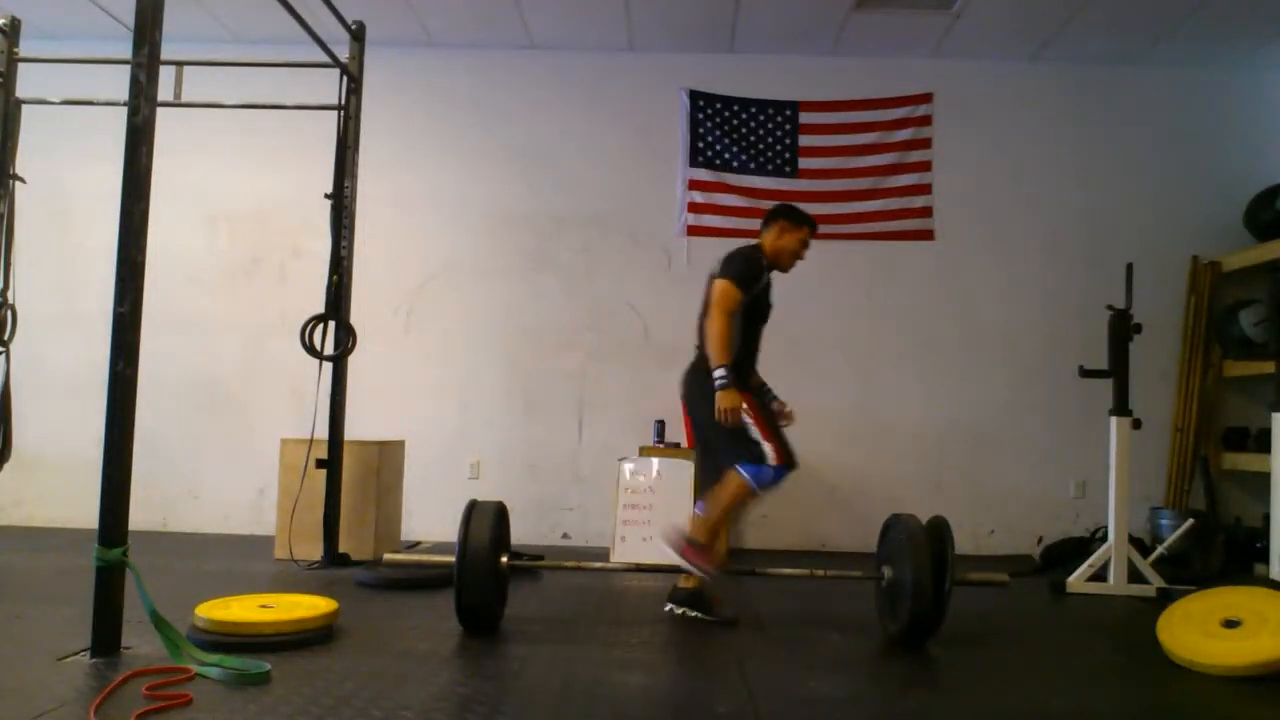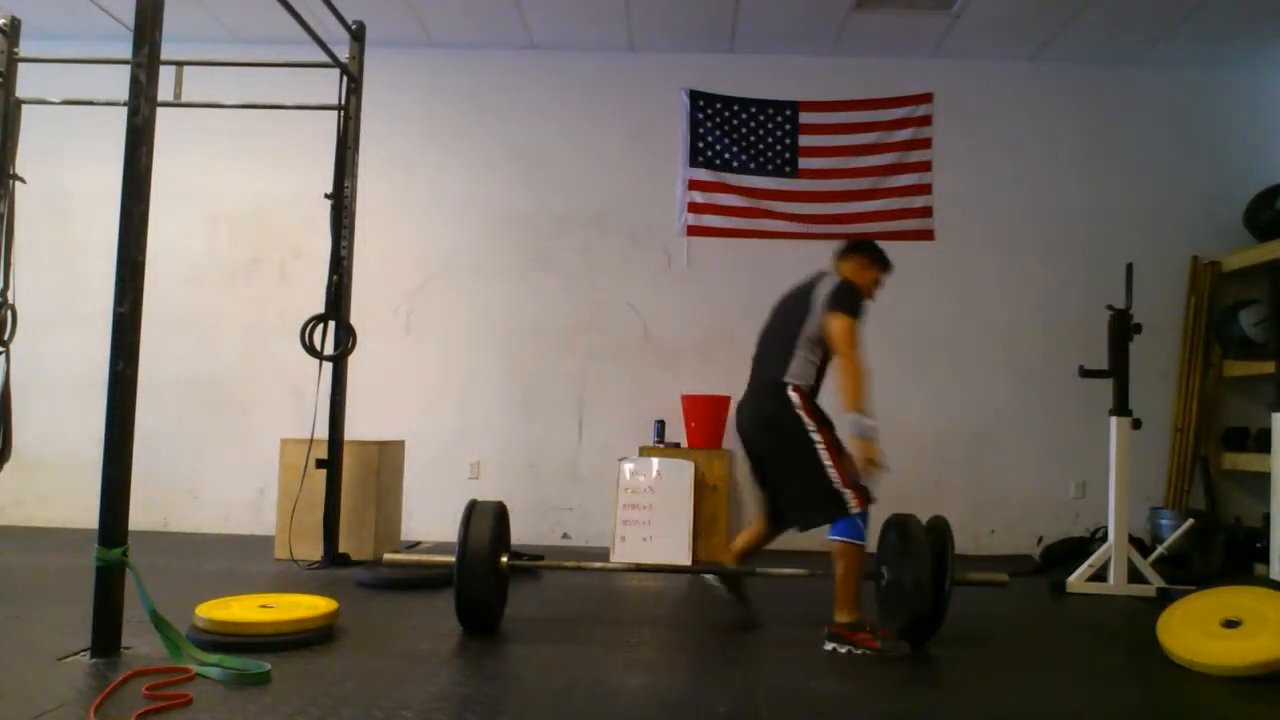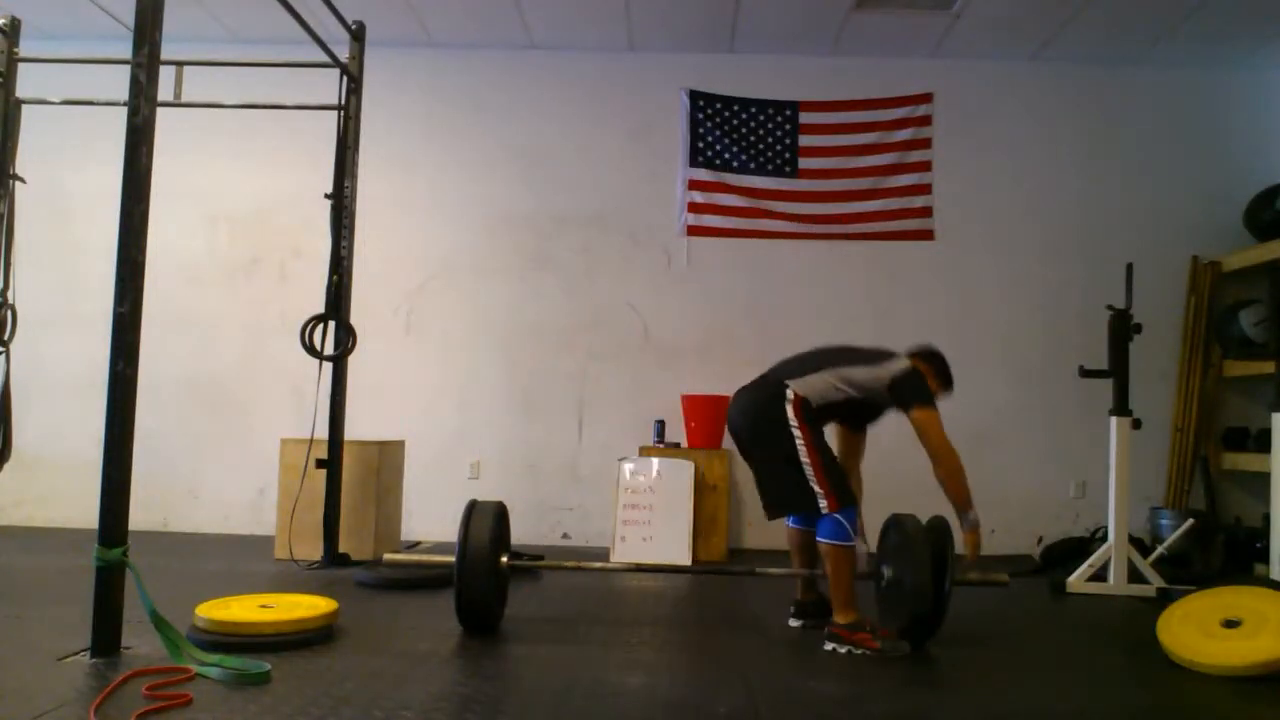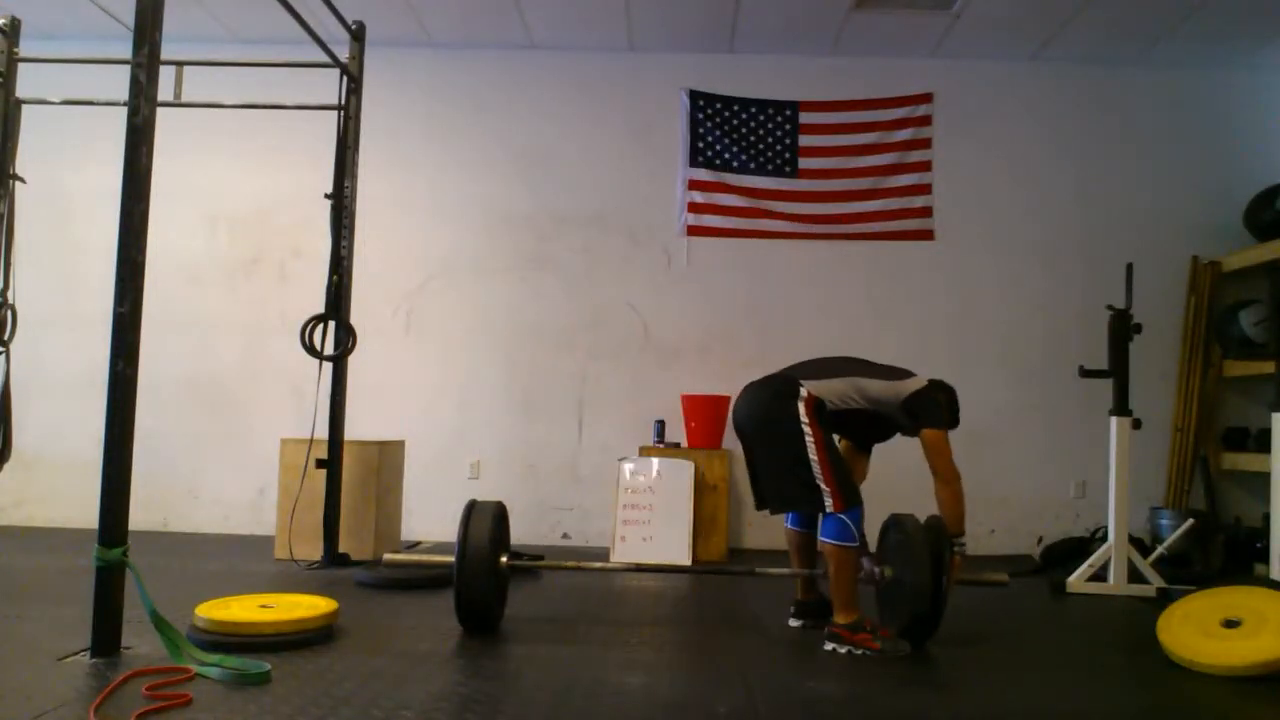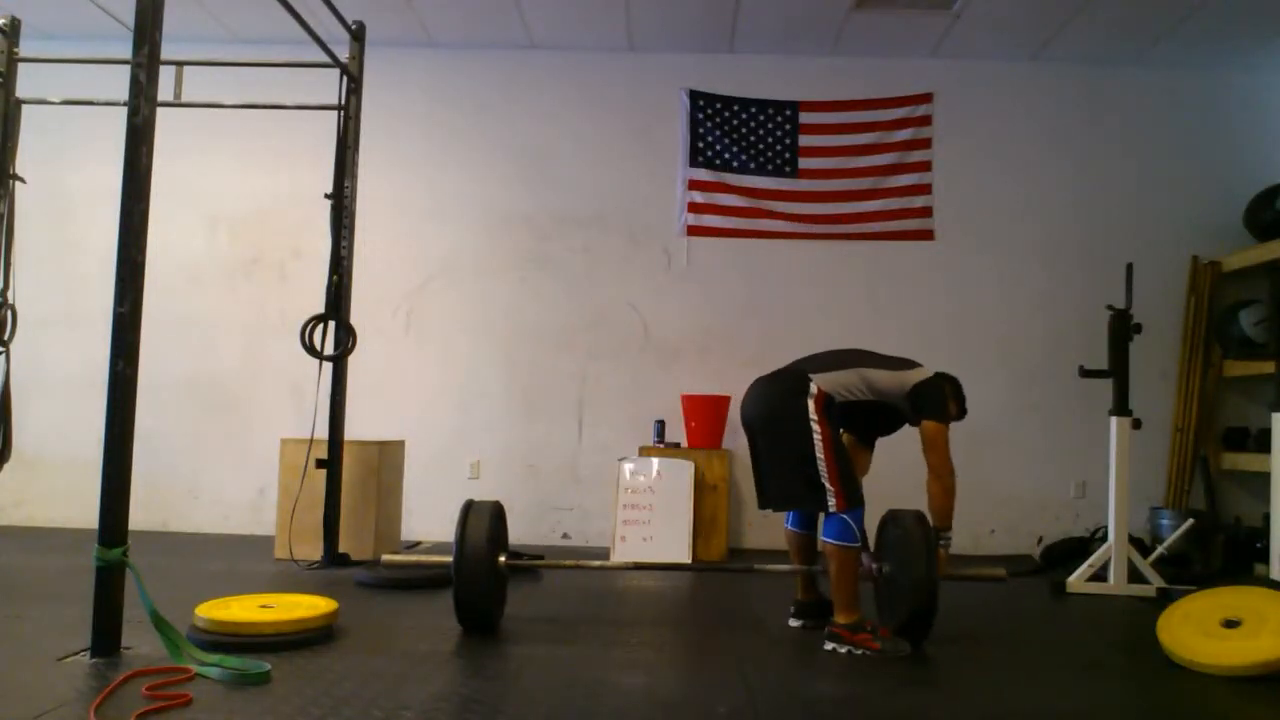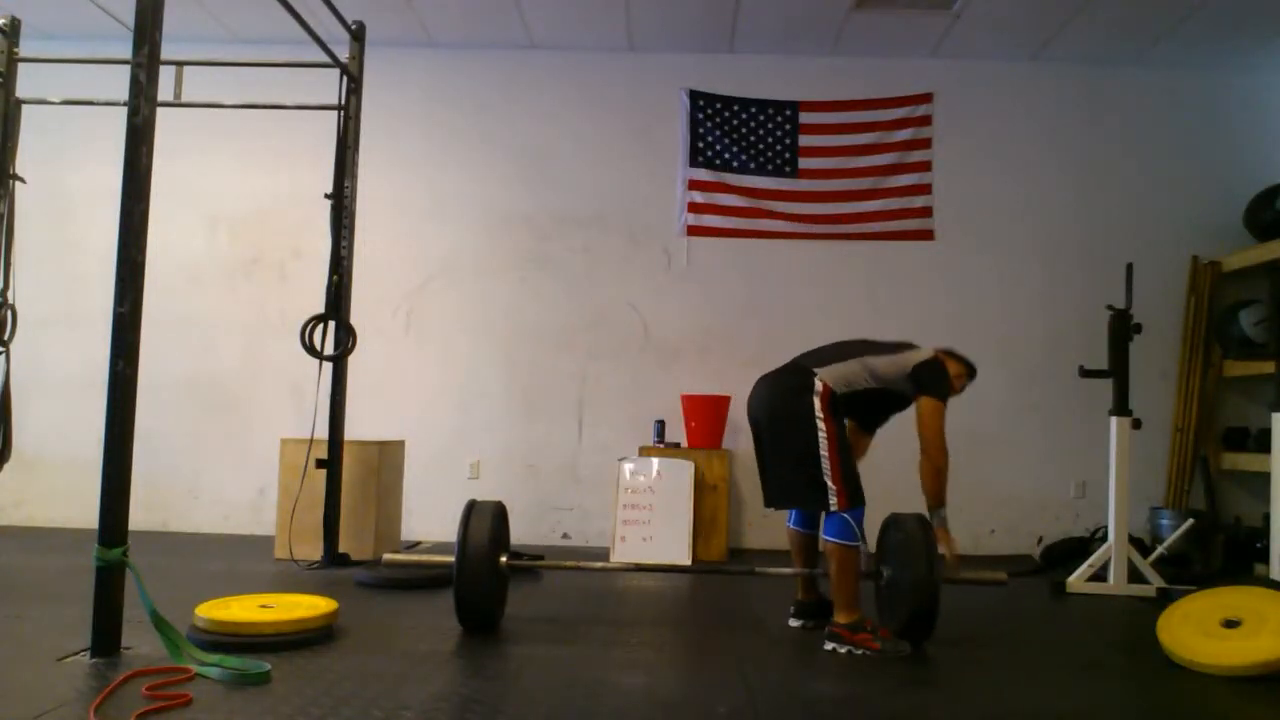
dt=0.3s
person 1, frame 1
left shoulder: (757, 274)
right shoulder: (744, 262)
right elbow: (717, 317)
left wrist: (769, 397)
right wrist: (724, 383)
left hip: (716, 384)
right hip: (715, 383)
left knee: (728, 477)
right knee: (770, 459)
left ankle: (686, 589)
right ankle: (689, 539)
person 1, frame 2
left shoulder: (806, 293)
right shoulder: (840, 289)
right elbow: (848, 357)
right wrist: (862, 430)
left hip: (755, 407)
right hip: (785, 405)
left knee: (786, 503)
right knee: (850, 502)
left ankle: (729, 567)
right ankle: (846, 625)
person 1, frame 3
left shoulder: (865, 391)
right shoulder: (907, 376)
left elbow: (849, 463)
right elbow: (942, 456)
left wrist: (854, 531)
right wrist: (969, 521)
left hip: (747, 406)
right hip: (776, 410)
left knee: (807, 497)
right knee: (835, 505)
left ankle: (807, 602)
right ankle: (845, 626)
person 1, frame 4
left shoulder: (871, 414)
right shoulder: (923, 396)
left elbow: (850, 480)
right elbow: (946, 478)
left wrist: (859, 551)
right wrist: (956, 545)
left hip: (753, 403)
right hip: (785, 409)
left knee: (804, 499)
right knee: (840, 504)
left ankle: (807, 602)
right ankle: (845, 626)
person 1, frame 5
left shoulder: (876, 406)
right shoulder: (929, 387)
left elbow: (850, 475)
right elbow: (940, 473)
left wrist: (859, 547)
right wrist: (941, 540)
left hip: (760, 398)
right hip: (795, 404)
left knee: (802, 498)
right knee: (842, 506)
left ankle: (807, 602)
right ankle: (846, 625)
person 1, frame 6
left shoulder: (881, 391)
right shoulder: (930, 367)
left elbow: (853, 447)
right elbow: (933, 453)
left wrist: (855, 542)
right wrist: (938, 518)
left hip: (768, 394)
right hip: (800, 399)
left knee: (805, 498)
right knee: (843, 505)
left ankle: (807, 601)
right ankle: (846, 625)
